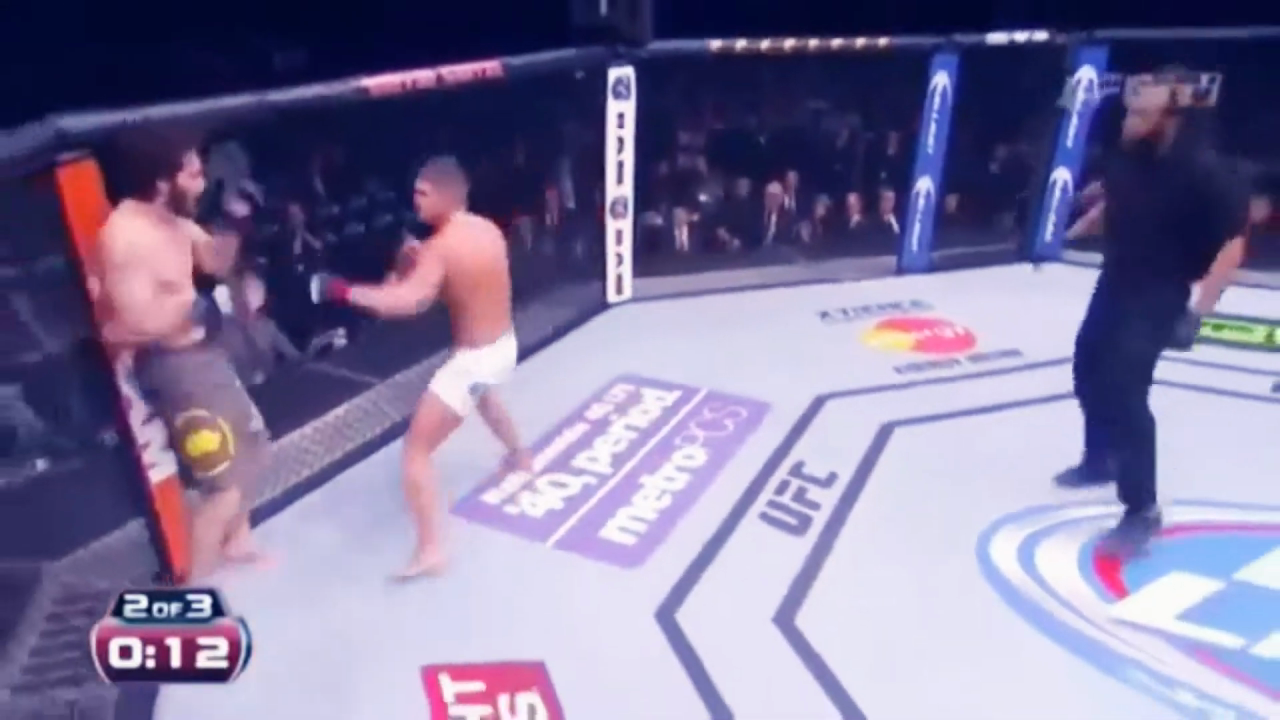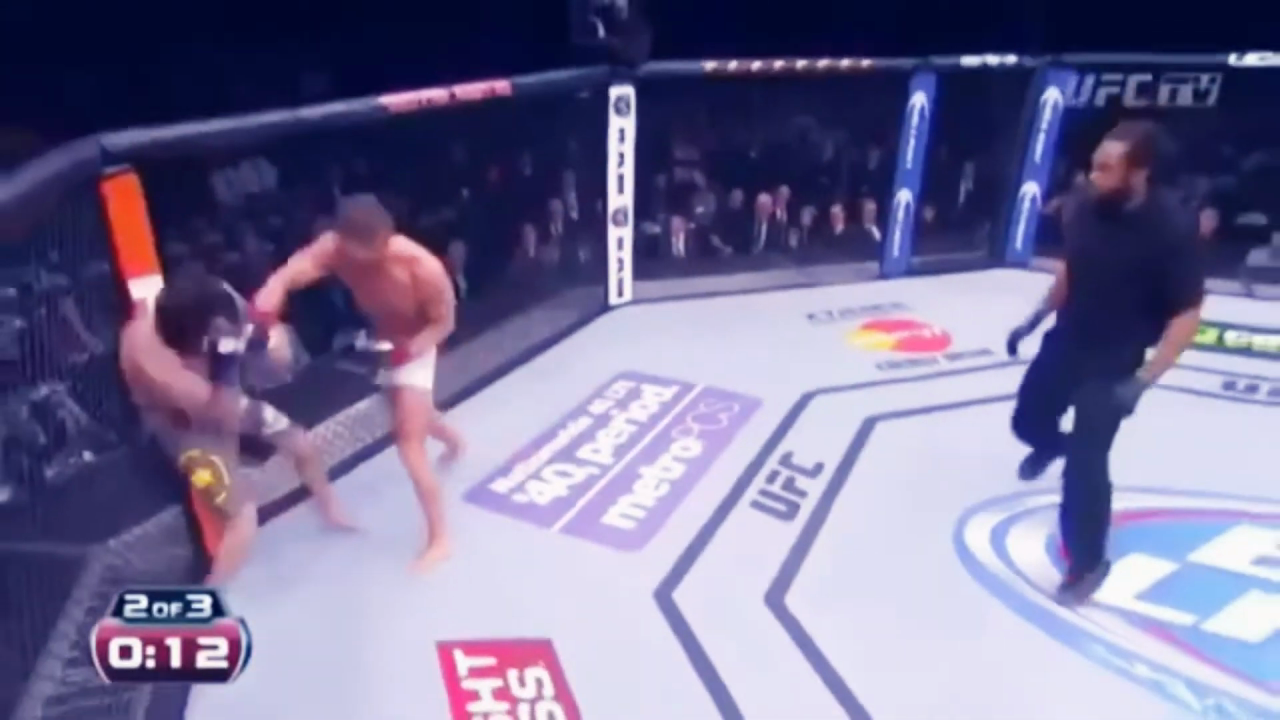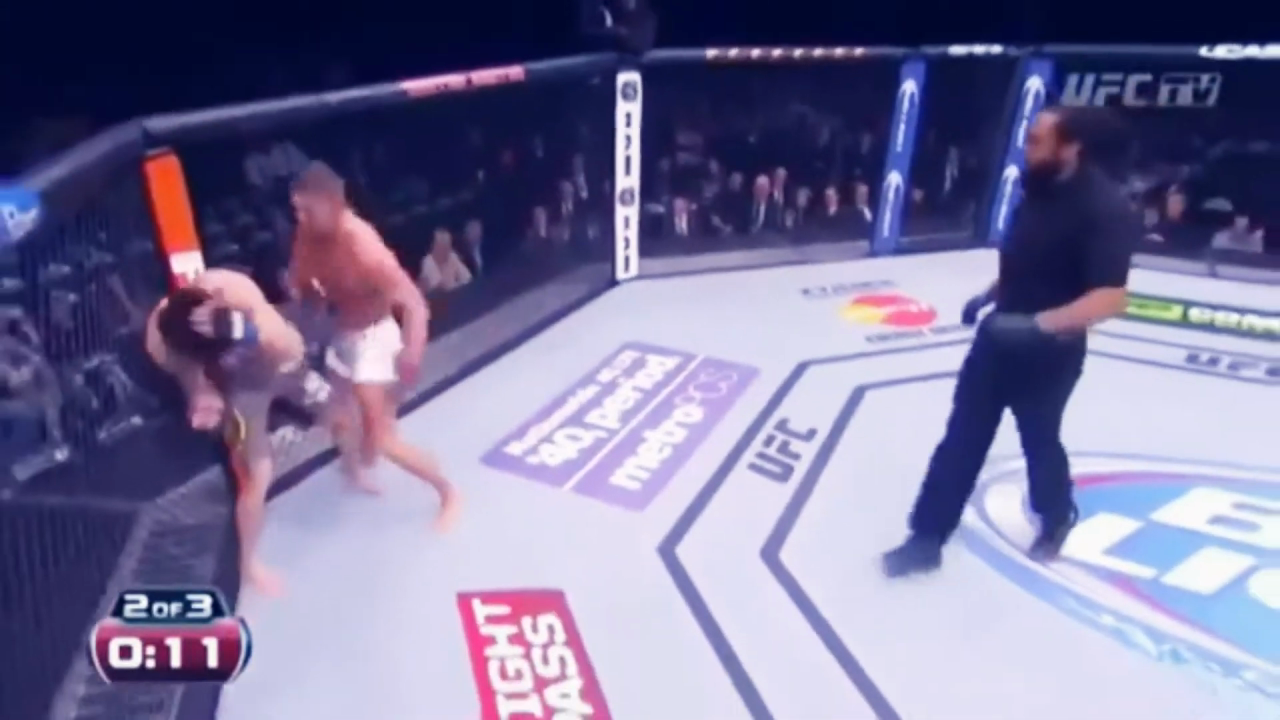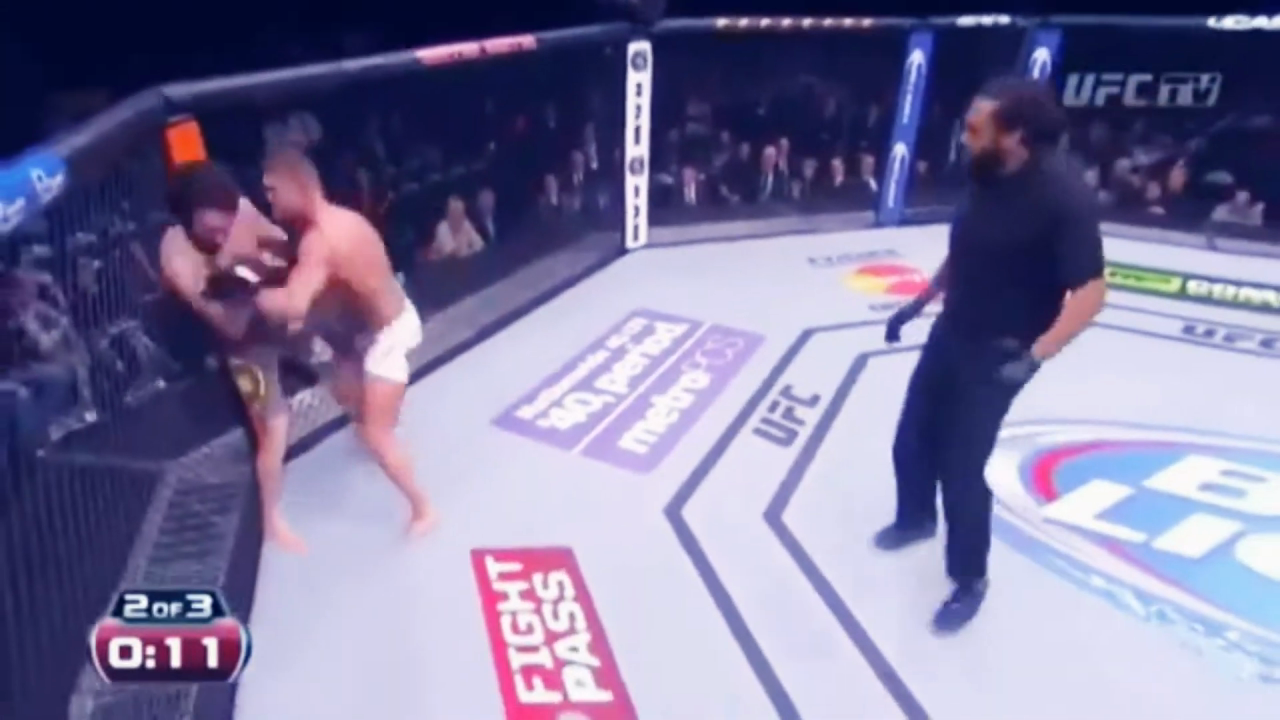
dt=0.3s
person 1, frame 1
left shoulder: (1203, 171)
right shoulder: (1128, 152)
left elbow: (1232, 245)
left wrist: (1199, 309)
right wrist: (1067, 237)
left hip: (1157, 302)
right hip: (1112, 287)
left knee: (1128, 395)
right knee: (1089, 375)
left ankle: (1141, 509)
right ankle: (1101, 461)
person 1, frame 2
left shoulder: (1171, 228)
right shoulder: (1086, 207)
left elbow: (1187, 316)
left wrist: (1144, 379)
right wrist: (1035, 319)
left hip: (1112, 364)
right hip: (1064, 341)
left knee: (1086, 463)
right knee: (1028, 420)
left ankle: (1088, 563)
right ankle: (1051, 446)
person 1, frame 3
left shoulder: (1104, 207)
right shoulder: (1038, 187)
left elbow: (1109, 298)
left wrist: (1035, 324)
right wrist: (989, 295)
left hip: (1049, 350)
right hip: (1003, 334)
left knee: (1039, 444)
right knee: (961, 437)
left ankle: (1057, 519)
right ankle: (927, 538)
person 1, frame 4
left shoulder: (1060, 194)
right shoulder: (984, 181)
left elbow: (1090, 291)
left wrist: (1034, 356)
right wrist: (919, 301)
left hip: (1000, 355)
right hip: (952, 340)
left knee: (959, 466)
right knee: (911, 440)
left ankle: (969, 581)
right ankle: (916, 516)
person 2, frame 1
left shoulder: (442, 247)
right shoulder: (488, 229)
left elbow: (409, 300)
left wrist: (343, 291)
left hip: (475, 358)
right hip: (503, 347)
left knee: (415, 453)
right knee: (486, 403)
left ankle: (430, 548)
right ankle: (520, 459)
person 2, frame 2
left shoulder: (423, 269)
right shoulder: (336, 247)
left elbow: (442, 323)
right elbow: (286, 278)
left wrist: (402, 352)
right wrist: (263, 313)
left hip: (411, 351)
right hip: (381, 345)
left knee: (410, 446)
right knee: (412, 413)
left ankle: (439, 539)
right ankle: (453, 439)
person 2, frame 3
left shoulder: (364, 252)
right shoulder: (309, 232)
left elbow: (415, 308)
right elbow: (298, 279)
left wrist: (411, 358)
right wrist: (306, 288)
left hip: (372, 339)
right hip: (346, 336)
left knee: (383, 440)
right knee: (339, 419)
left ankle: (448, 494)
right ankle: (358, 468)
person 2, frame 4
left shoulder: (321, 239)
right shoulder: (340, 218)
left elbow: (292, 305)
left wrist: (250, 291)
left hip: (389, 333)
right hip: (377, 321)
left knee: (375, 433)
right knee: (345, 387)
left ankle: (423, 510)
person 3, frame 1
left shoulder: (169, 218)
right shoulder: (126, 236)
left elbow: (214, 262)
right elbow: (136, 324)
right wrist: (195, 309)
left hip: (201, 354)
right hip: (170, 364)
left knee: (255, 445)
right knee: (227, 490)
left ankle: (237, 542)
person 3, frame 2
right shoulder: (147, 346)
right elbow: (221, 408)
right wrist: (225, 365)
left hip: (213, 397)
right hip: (180, 419)
left knee: (303, 445)
right knee: (242, 518)
left ankle: (331, 513)
person 3, frame 3
left shoulder: (234, 288)
right shoulder: (161, 340)
left elbow: (293, 349)
right elbow: (198, 387)
left wrist: (247, 334)
right wrist: (205, 401)
left hip: (272, 364)
right hip: (237, 387)
right knee: (259, 475)
right ankle: (249, 566)
person 3, frame 4
left shoulder: (239, 207)
right shoulder: (177, 260)
left elbow: (281, 244)
right elbow: (233, 328)
right hip: (245, 335)
right knee: (275, 429)
right ankle: (272, 519)
